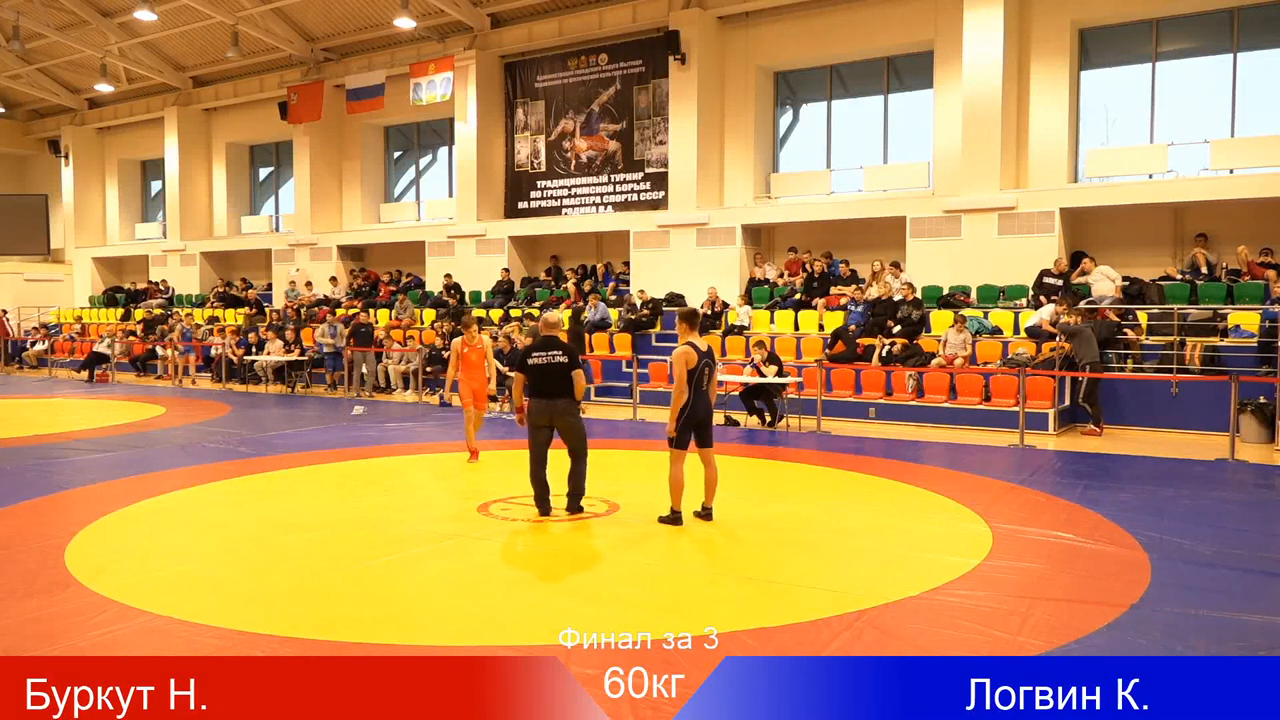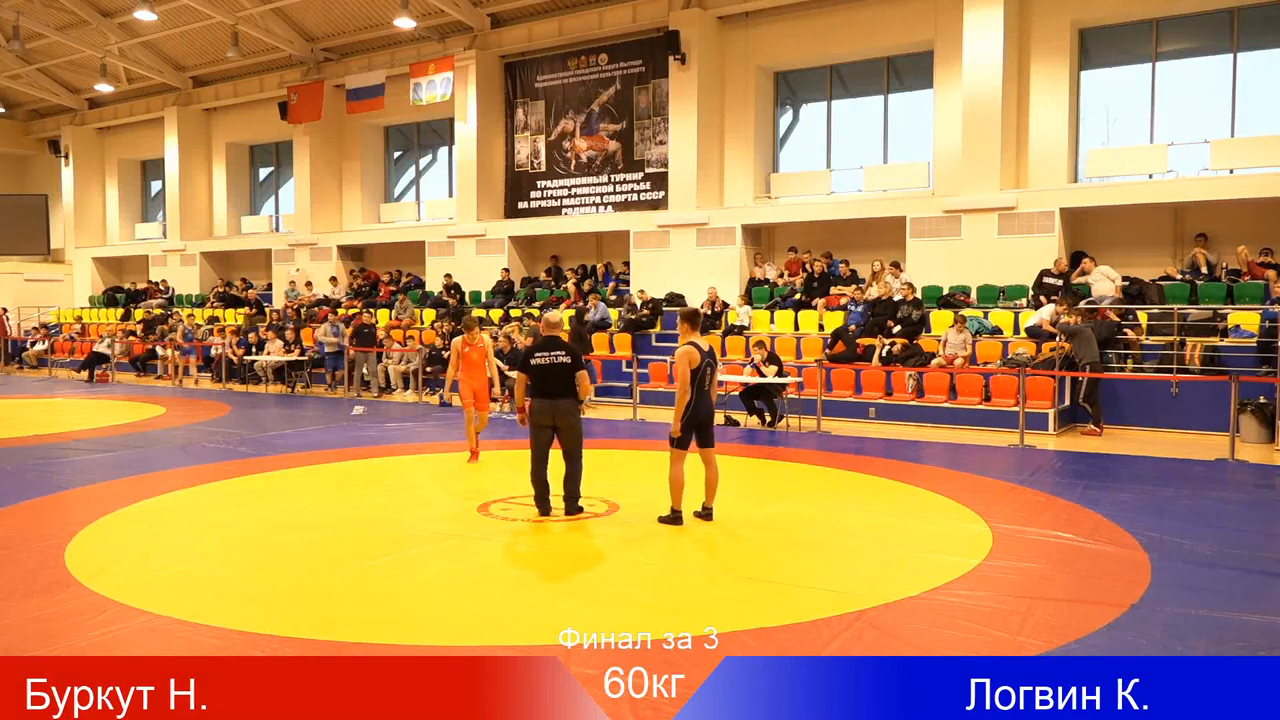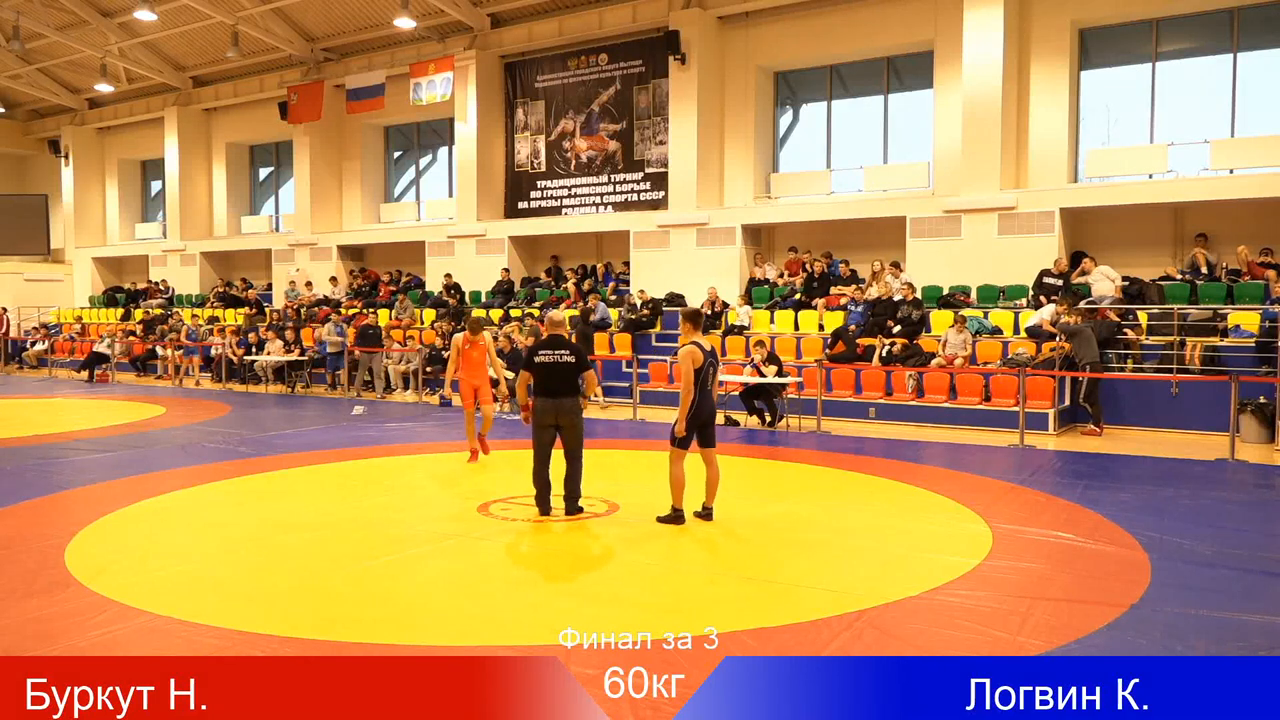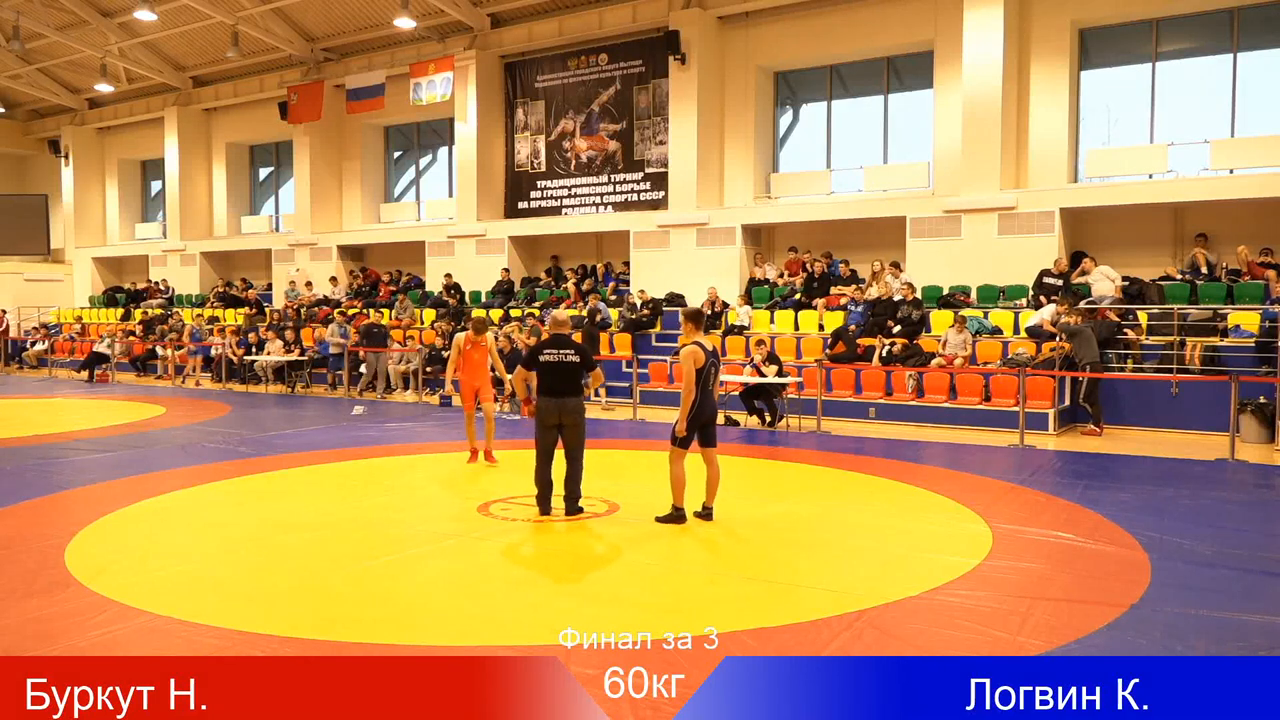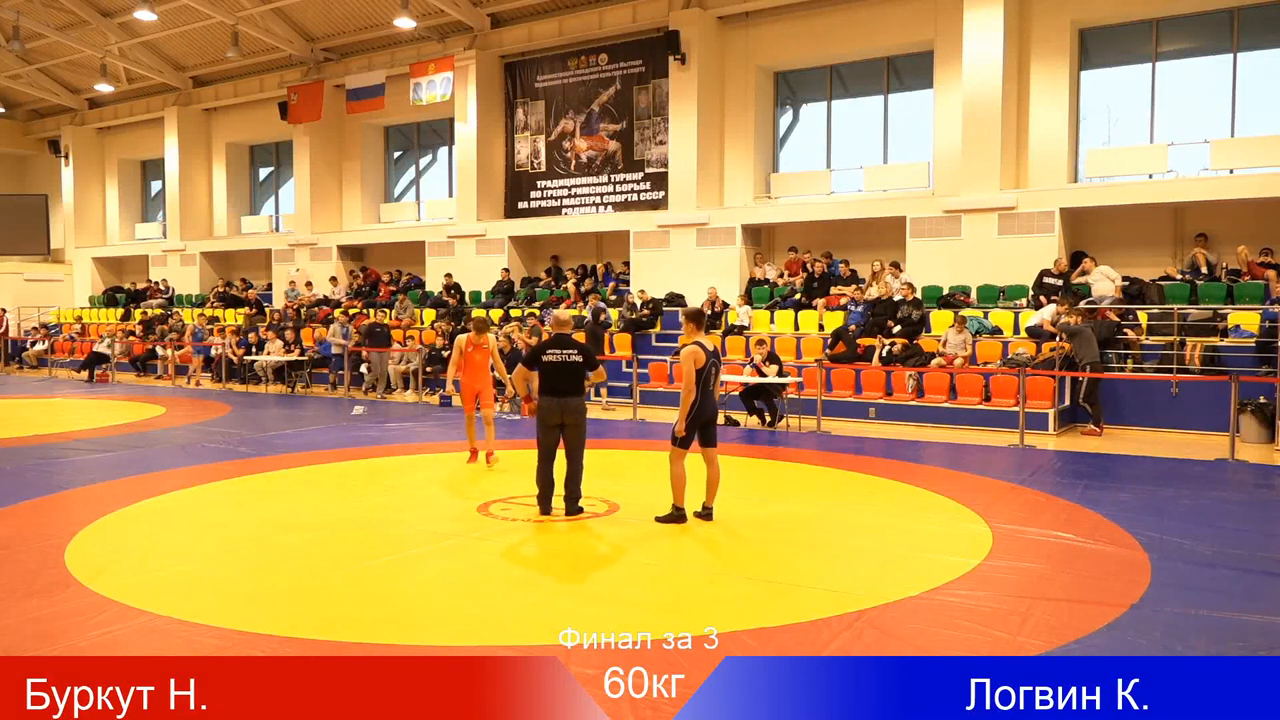
dt=0.1s
person 1, frame 1
left shoulder: (682, 351)
right shoulder: (710, 350)
left elbow: (679, 389)
left wrist: (672, 420)
left hip: (688, 409)
right hip: (705, 409)
left knee: (676, 462)
right knee: (708, 460)
left ankle: (675, 513)
right ankle: (707, 508)
person 1, frame 2
left shoulder: (684, 351)
right shoulder: (711, 350)
left elbow: (683, 388)
left wrist: (676, 420)
left hip: (690, 409)
right hip: (707, 408)
left knee: (676, 460)
right knee: (709, 459)
left ankle: (676, 513)
right ankle: (707, 508)
person 1, frame 3
left shoulder: (687, 350)
right shoulder: (713, 350)
left elbow: (687, 388)
left wrist: (681, 420)
left hip: (693, 409)
right hip: (709, 408)
left knee: (676, 459)
right knee: (710, 460)
left ankle: (677, 512)
right ankle: (707, 508)
person 1, frame 4
left shoulder: (689, 350)
right shoulder: (714, 349)
left elbow: (688, 388)
left wrist: (682, 420)
left hip: (695, 408)
right hip: (711, 408)
left knee: (676, 458)
right knee: (711, 459)
left ankle: (678, 511)
right ankle: (708, 508)
person 1, frame 5
left shoulder: (690, 351)
right shoulder: (715, 349)
left elbow: (688, 388)
left wrist: (681, 420)
left hip: (695, 408)
right hip: (711, 408)
left knee: (676, 458)
right knee: (711, 459)
left ankle: (678, 510)
right ankle: (707, 509)
person 2, frame 1
left shoulder: (528, 351)
right shoulder: (568, 350)
left elbow: (517, 385)
right elbow: (580, 382)
left wrist: (519, 410)
right wrist: (576, 402)
left hip: (538, 407)
right hip: (565, 406)
left knee: (537, 459)
right knee: (578, 454)
left ankle: (543, 505)
right ankle: (574, 501)
person 2, frame 2
left shoulder: (531, 351)
right shoulder: (570, 350)
left elbow: (520, 385)
right elbow: (584, 384)
left wrist: (520, 410)
right wrist: (580, 402)
left hip: (539, 407)
right hip: (567, 406)
left knee: (539, 459)
right knee: (573, 458)
left ankle: (543, 505)
right ankle: (571, 504)
person 2, frame 3
left shoulder: (535, 349)
right shoulder: (575, 349)
left elbow: (521, 383)
right elbow: (592, 381)
left wrist: (524, 408)
right wrist: (584, 396)
left hip: (542, 406)
right hip: (569, 405)
left knee: (541, 459)
right knee: (573, 458)
left ankle: (543, 505)
right ankle: (572, 504)
person 2, frame 4
left shoulder: (538, 348)
right shoulder: (579, 349)
left elbow: (517, 378)
right elbow: (599, 378)
left wrist: (527, 402)
right wrist: (588, 388)
left hip: (545, 405)
right hip: (573, 405)
left knee: (544, 458)
right knee: (574, 458)
left ankle: (544, 505)
right ankle: (572, 504)
person 2, frame 5
left shoulder: (541, 348)
right shoulder: (582, 348)
left elbow: (517, 376)
right elbow: (601, 375)
left wrist: (527, 399)
right wrist: (588, 379)
left hip: (547, 405)
right hip: (574, 405)
left knee: (545, 458)
right knee: (574, 458)
left ankle: (544, 504)
right ankle: (572, 504)
